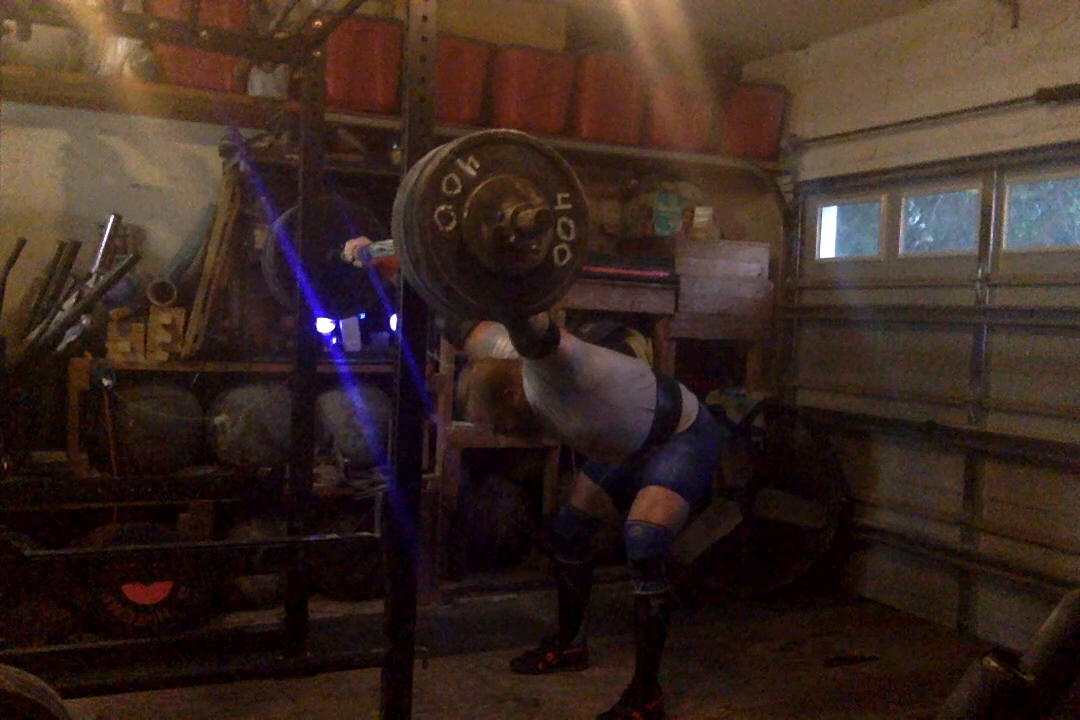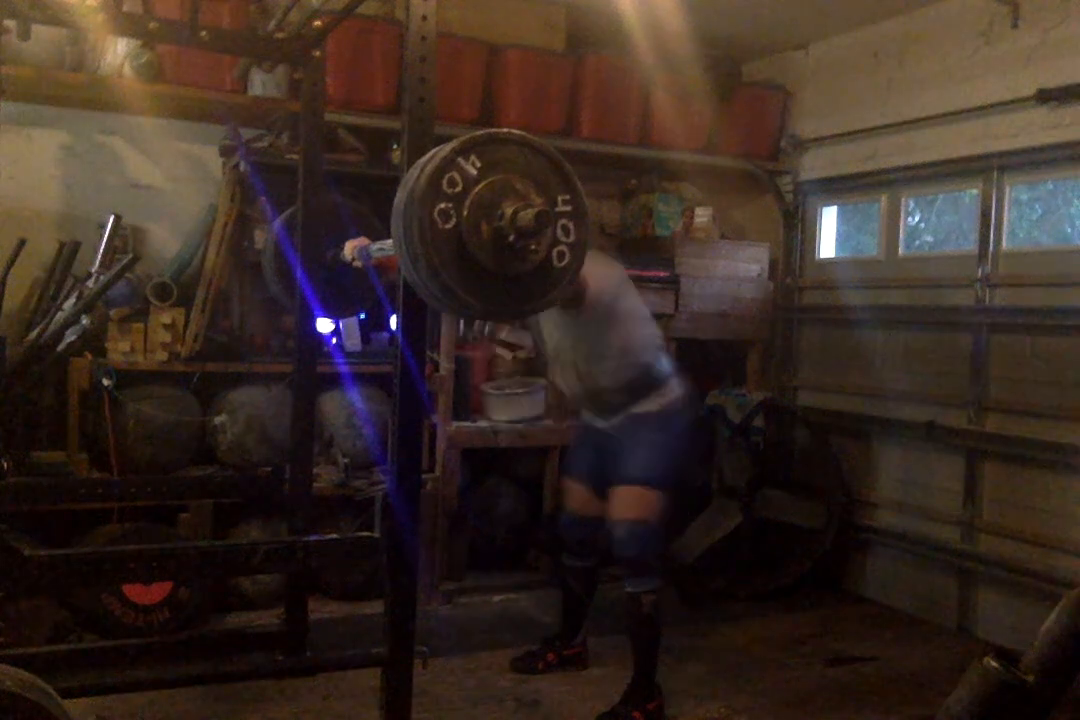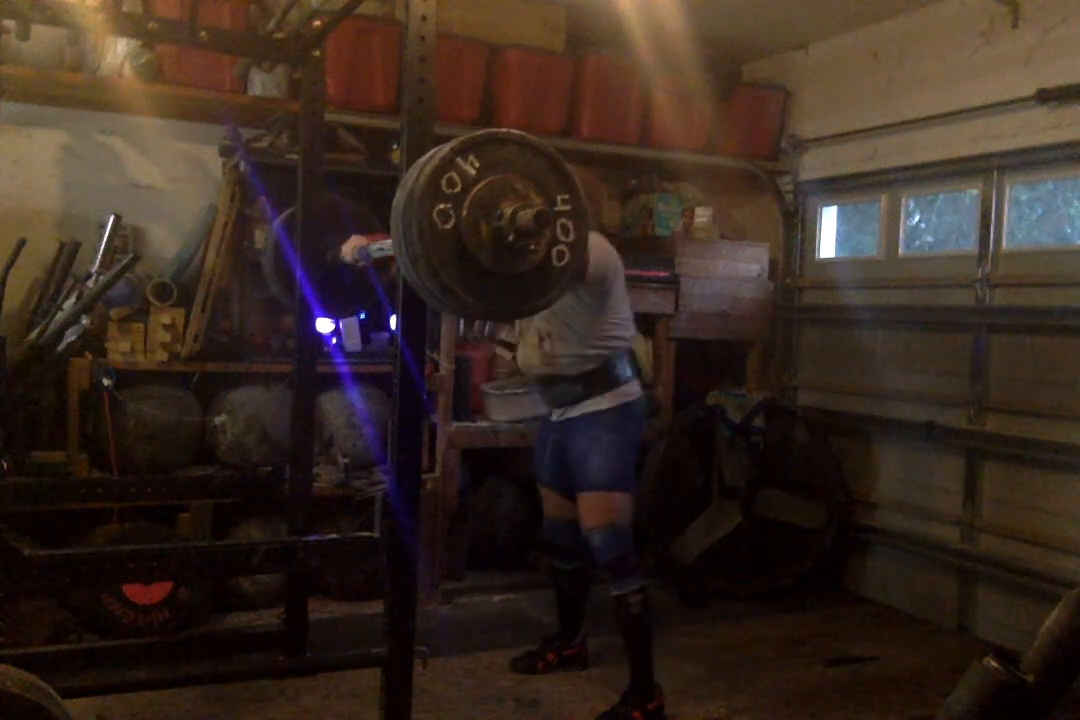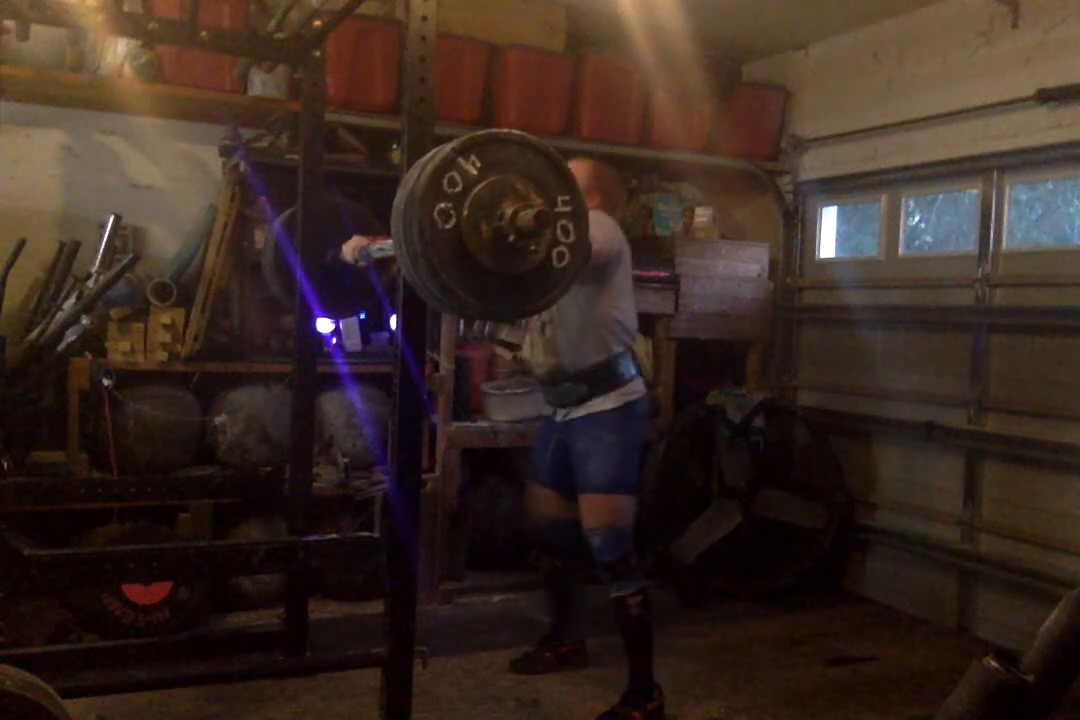
dt=0.5s
person 1, frame 1
left shoulder: (550, 371)
right shoulder: (504, 359)
left elbow: (526, 326)
right elbow: (458, 321)
left hip: (683, 436)
right hip: (634, 444)
left knee: (643, 546)
right knee: (568, 530)
right ankle: (569, 643)
person 1, frame 2
left shoulder: (585, 273)
left elbow: (563, 288)
right wrist: (380, 256)
left hip: (651, 414)
right hip: (603, 418)
left knee: (632, 543)
right knee: (576, 532)
right ankle: (569, 642)
person 1, frame 3
left shoulder: (588, 250)
left hip: (602, 414)
right hip: (562, 415)
left knee: (607, 545)
right knee: (559, 536)
right ankle: (568, 642)
person 1, frame 4
left shoulder: (599, 233)
left hip: (607, 410)
right hip: (564, 410)
left knee: (609, 550)
right knee: (551, 535)
right ankle: (565, 639)
